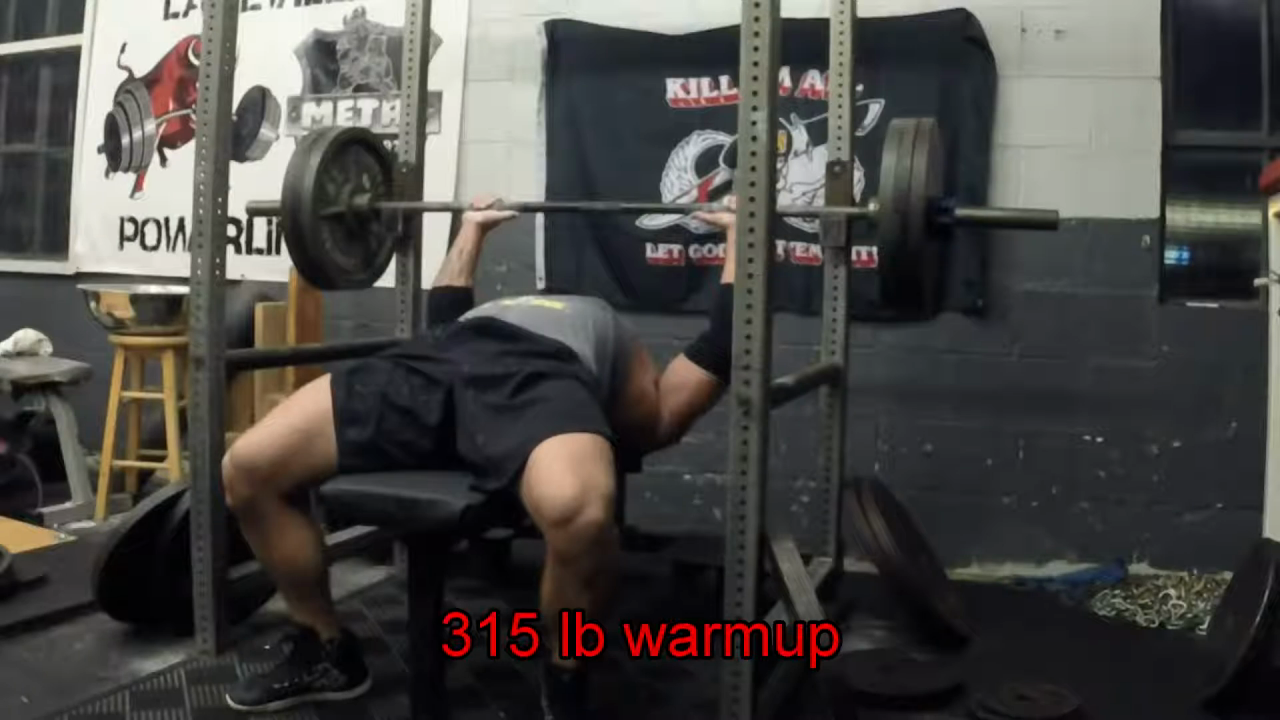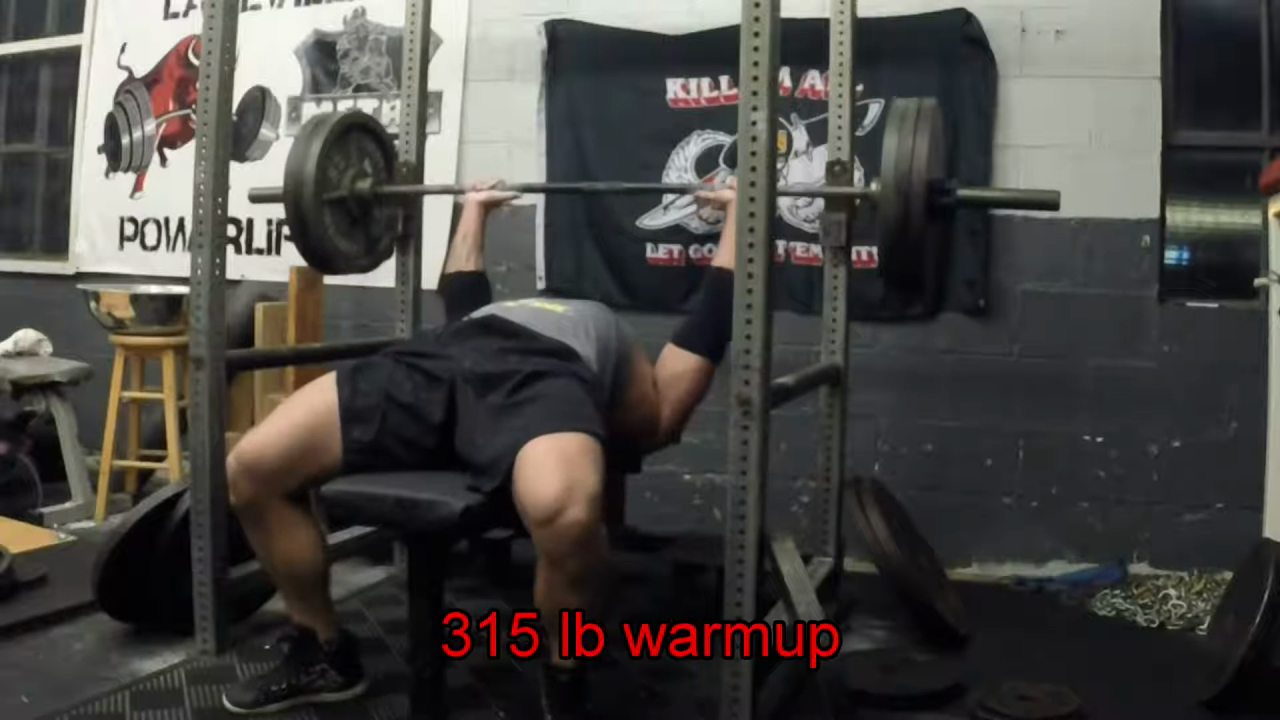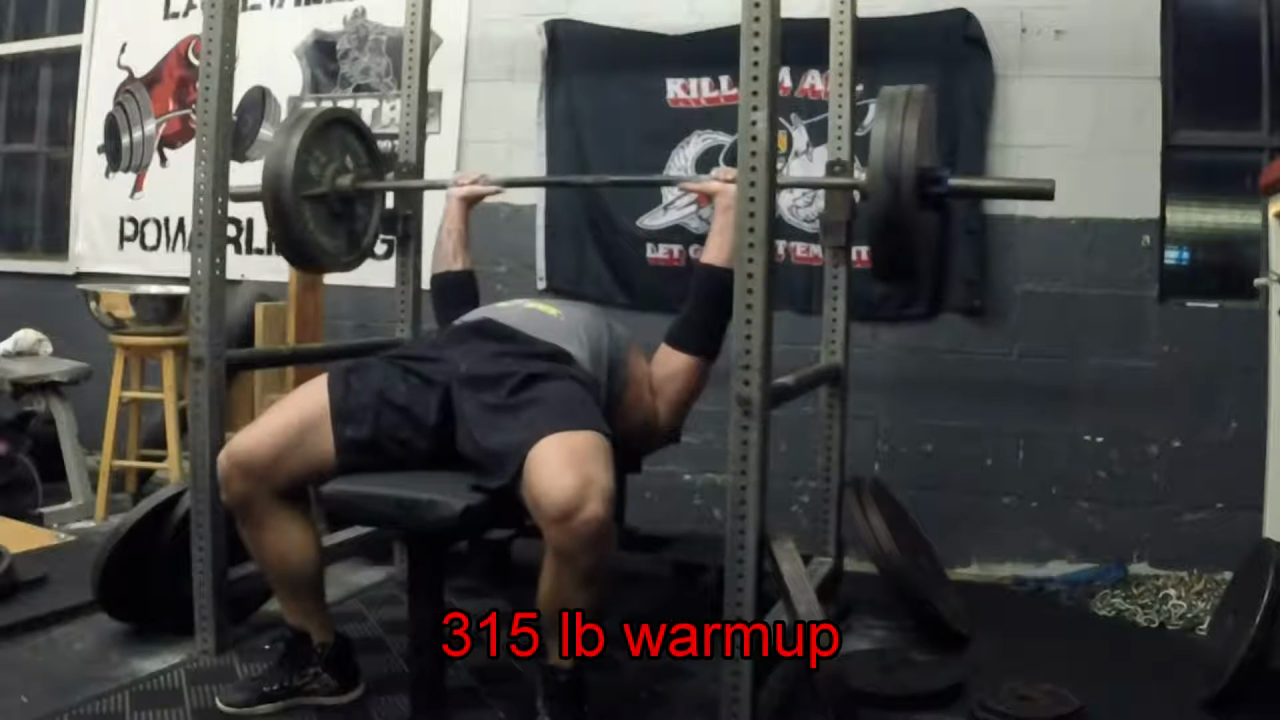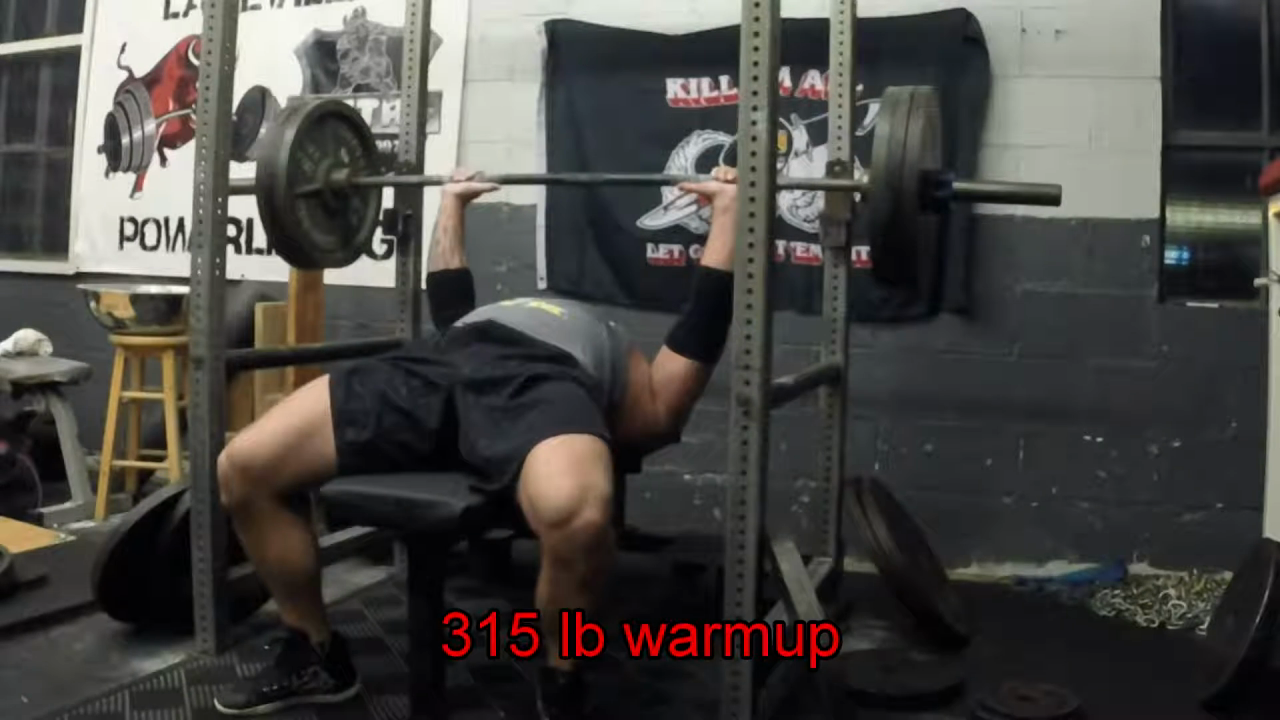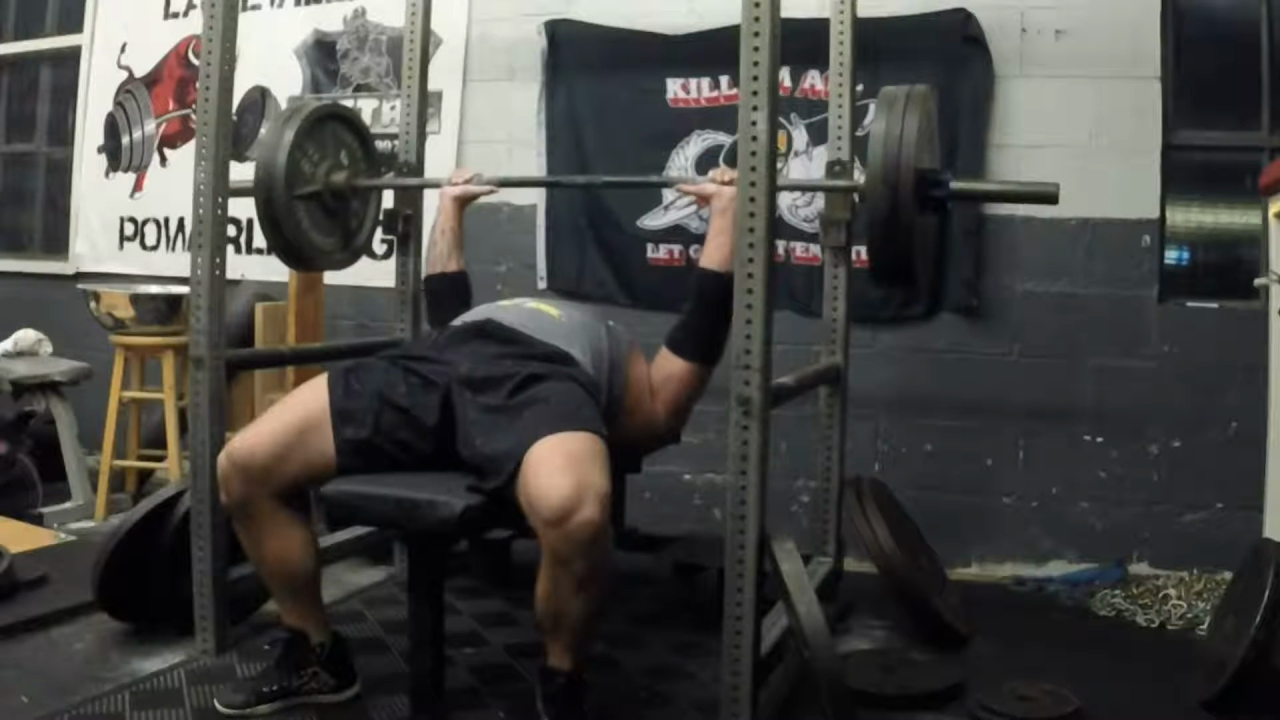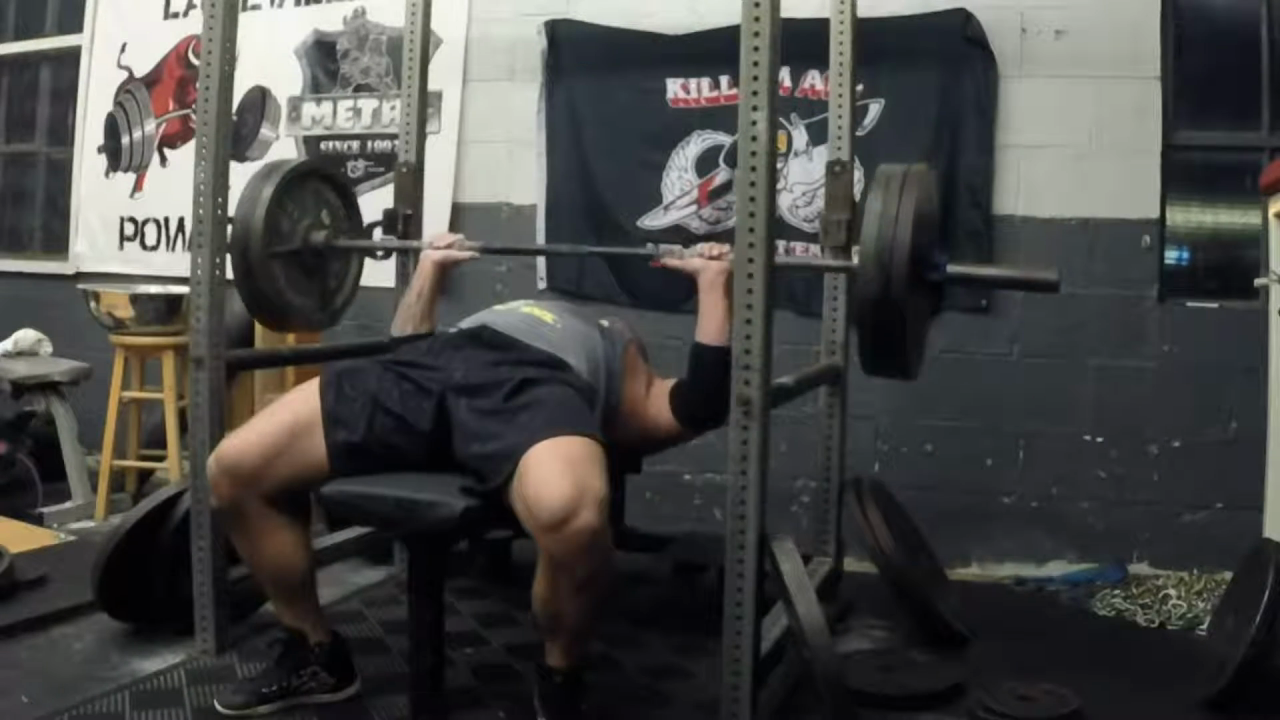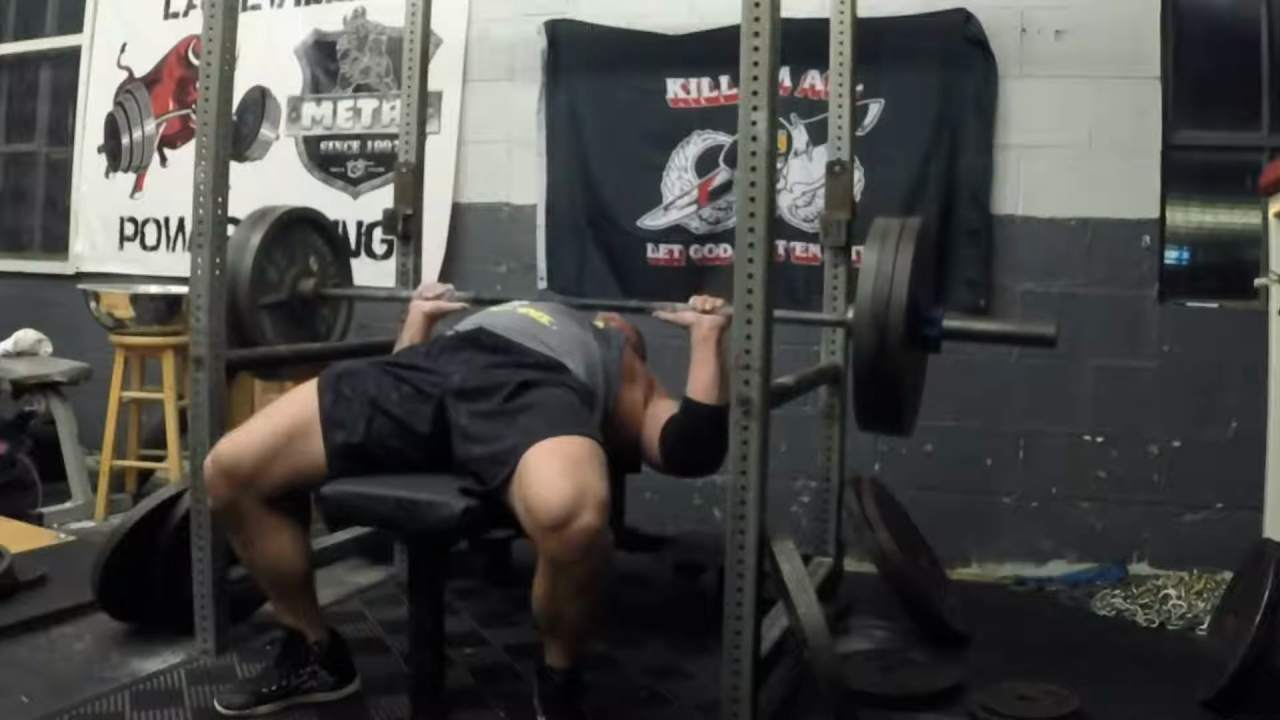
dt=0.7s
person 1, frame 1
left shoulder: (648, 405)
left elbow: (720, 345)
right elbow: (445, 314)
left wrist: (736, 236)
right wrist: (471, 229)
left knee: (578, 511)
right knee: (247, 468)
right ankle: (325, 652)
person 1, frame 2
left shoulder: (649, 404)
left elbow: (710, 323)
right elbow: (461, 297)
left wrist: (737, 213)
right wrist: (474, 210)
left knee: (564, 511)
right knee: (251, 468)
right ankle: (322, 653)
person 1, frame 3
left shoulder: (645, 401)
left elbow: (704, 317)
right elbow: (452, 300)
left wrist: (727, 206)
right wrist: (456, 206)
left knee: (578, 507)
right knee: (244, 467)
right ankle: (319, 655)
person 1, frame 4
left shoulder: (648, 399)
left elbow: (704, 323)
right elbow: (449, 302)
left wrist: (726, 208)
right wrist: (451, 204)
left knee: (578, 516)
right knee: (243, 468)
right ankle: (314, 655)
person 1, frame 5
left shoulder: (645, 398)
left elbow: (704, 329)
right elbow: (445, 302)
left wrist: (724, 210)
right wrist: (449, 206)
left knee: (575, 513)
right knee: (242, 467)
right ankle: (314, 655)
person 1, frame 6
left shoulder: (640, 392)
left elbow: (703, 404)
right elbow: (407, 352)
left wrist: (713, 283)
right wrist: (429, 268)
left knee: (572, 516)
right knee: (233, 468)
right ankle: (315, 654)
person 1, frame 7
left shoulder: (635, 389)
left elbow: (693, 449)
left wrist: (706, 333)
right wrist: (419, 313)
left knee: (573, 516)
right knee: (230, 470)
right ankle: (314, 653)
